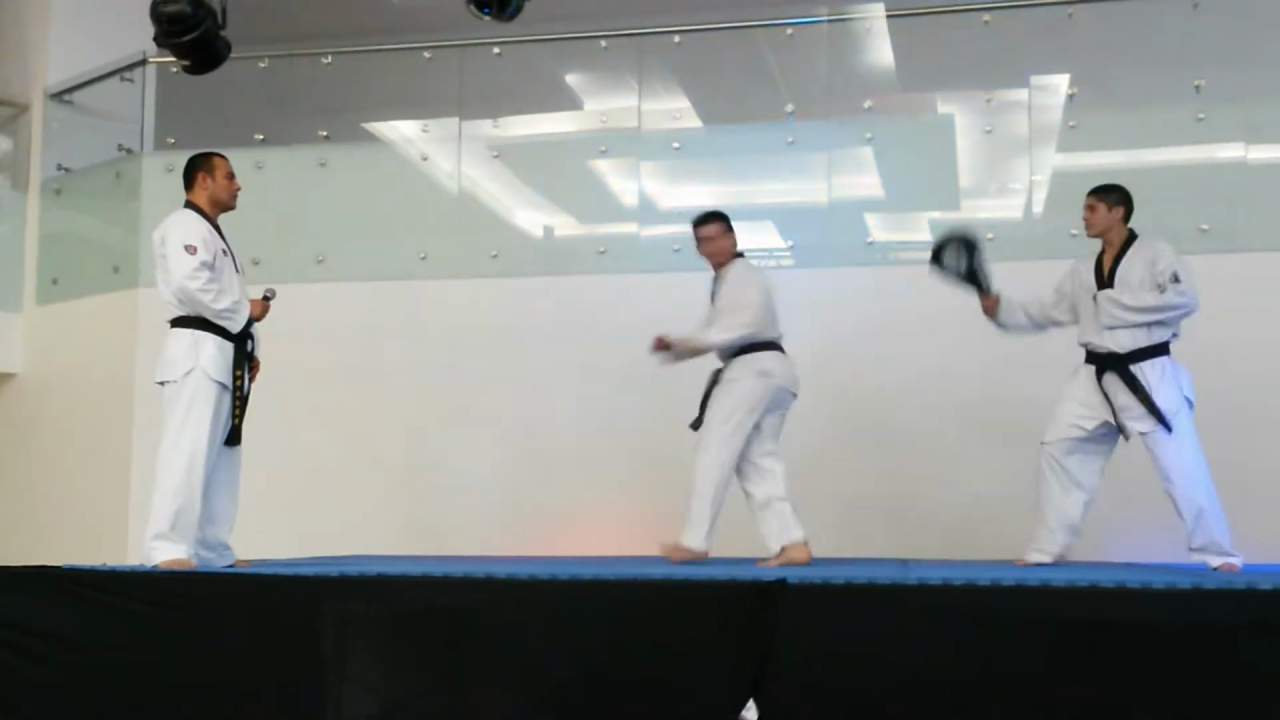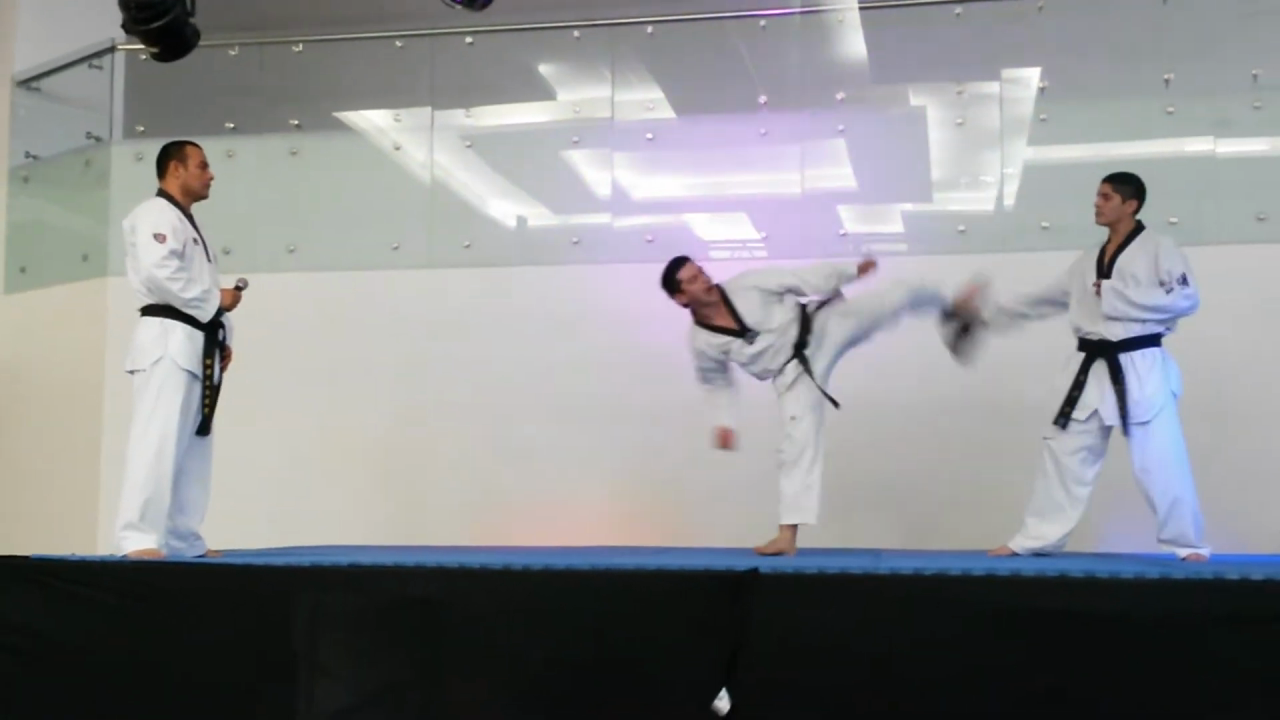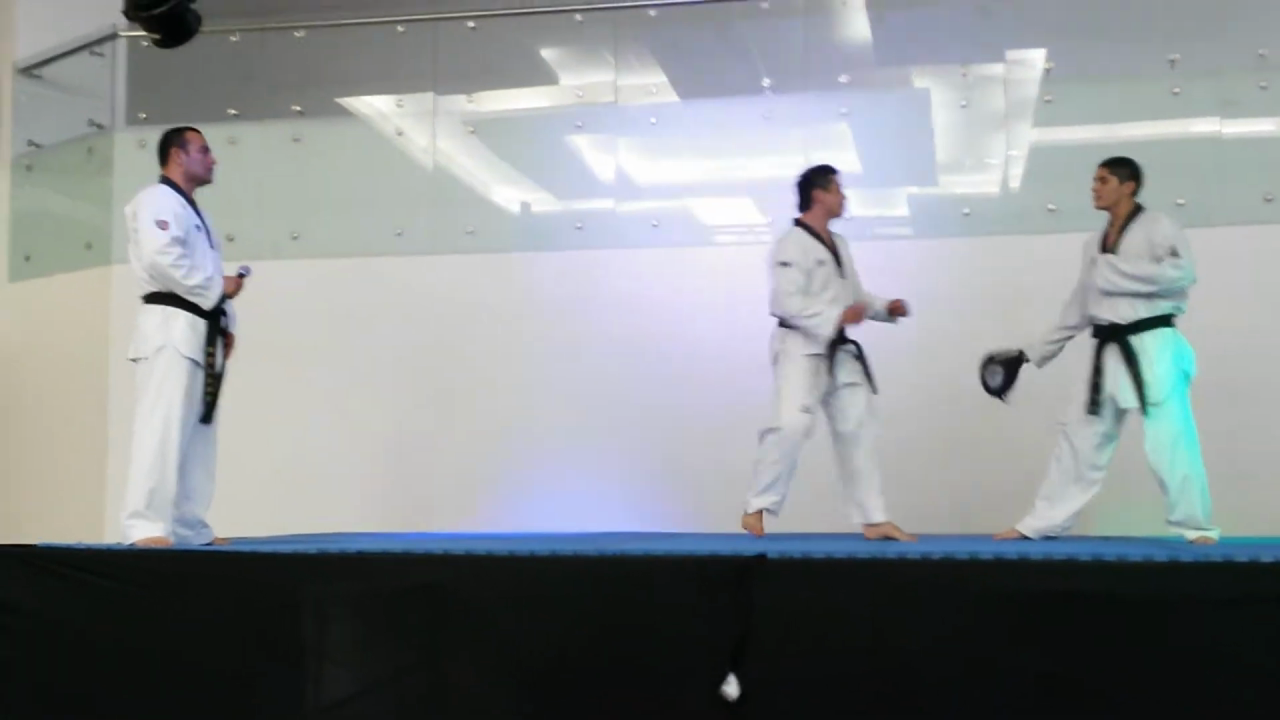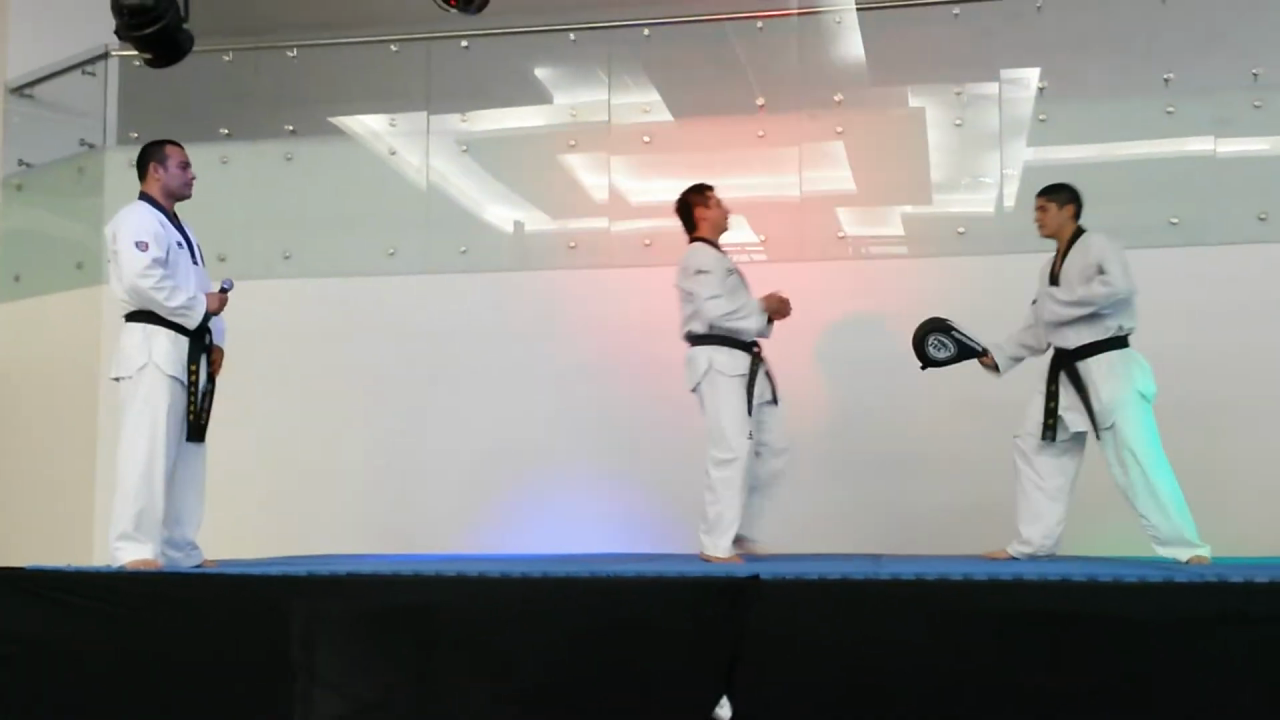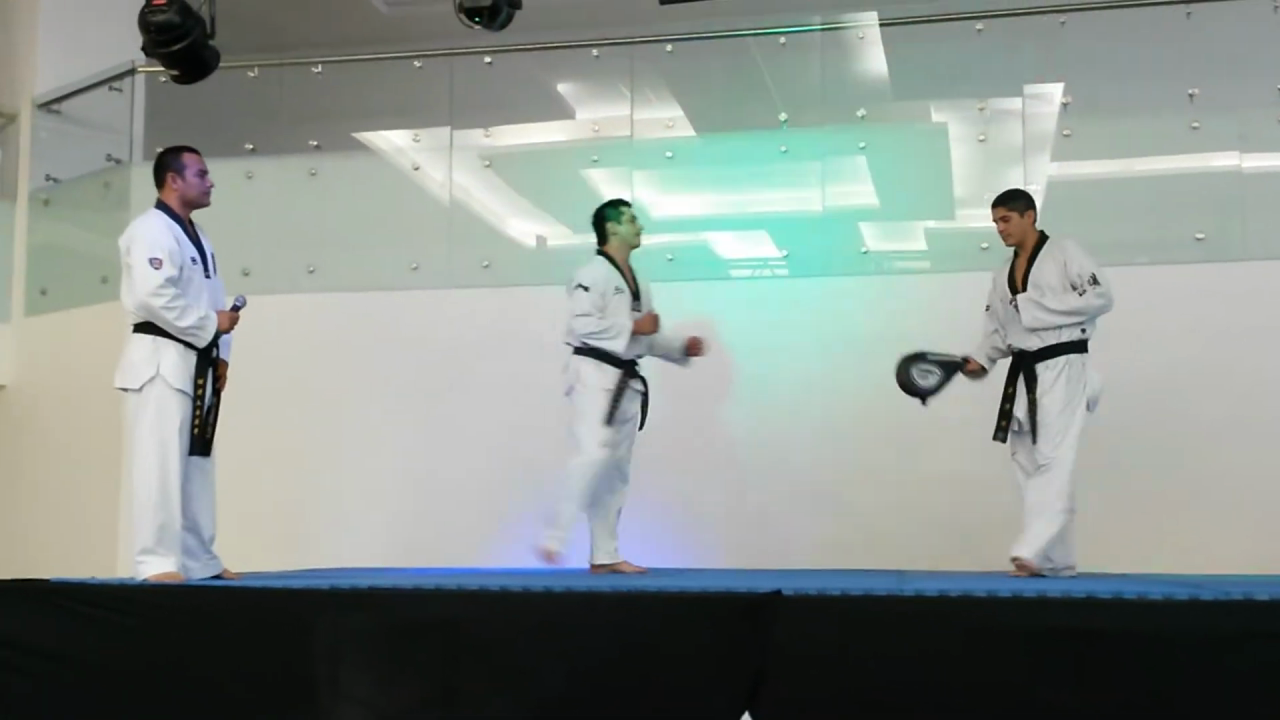
dt=0.5s
person 1, frame 1
left shoulder: (214, 235)
right shoulder: (184, 226)
right elbow: (189, 284)
left wrist: (246, 348)
right wrist: (245, 311)
left hip: (223, 355)
right hip: (198, 351)
left knee: (221, 454)
right knee: (188, 449)
left ankle: (211, 549)
right ankle: (167, 548)
person 1, frame 2
left shoulder: (188, 225)
right shoulder: (155, 215)
right elbow: (159, 273)
left wrist: (221, 338)
right wrist: (215, 300)
left hip: (195, 344)
right hip: (168, 341)
left knee: (192, 445)
right knee: (157, 439)
left ankle: (182, 538)
right ankle: (137, 538)
person 1, frame 3
left shoulder: (192, 212)
right shoulder: (157, 201)
right elbow: (161, 259)
left wrist: (224, 323)
right wrist: (217, 288)
left hip: (199, 332)
right hip: (171, 328)
left knee: (197, 430)
right knee: (162, 427)
left ankle: (189, 526)
right ankle: (145, 526)
person 1, frame 4
left shoulder: (181, 231)
right shoulder: (137, 219)
left elbow: (200, 291)
right elbow: (141, 280)
left wrist: (214, 339)
right wrist: (199, 306)
left hip: (186, 351)
right hip: (153, 347)
left knee: (186, 453)
right knee: (148, 449)
left ankle: (178, 548)
right ankle: (133, 549)
person 1, frame 5
left shoulder: (197, 237)
right shoulder: (151, 231)
left elbow: (211, 300)
right elbow: (153, 297)
left wrist: (219, 353)
right wrist: (209, 326)
left hip: (194, 364)
right hip: (161, 361)
left knee: (195, 464)
right knee: (161, 463)
left ankle: (197, 558)
right ankle: (157, 561)
person 2, frame 1
left shoulder: (1156, 254)
right shoulder: (1083, 270)
left elbow: (1185, 299)
right elbow: (1048, 311)
left wrist: (1113, 305)
right wrist: (1001, 309)
left hip: (1149, 374)
right hip: (1097, 377)
left knee: (1182, 465)
right knee: (1060, 450)
left ankle: (1217, 552)
right ankle: (1047, 547)
person 2, frame 2
left shoulder: (1159, 249)
right shoulder: (1090, 257)
left elbow: (1185, 300)
right elbow: (1048, 299)
left wrist: (1117, 296)
right wrist: (989, 311)
left hip: (1141, 367)
right hip: (1093, 368)
left knee: (1160, 459)
right knee: (1065, 450)
left ankle: (1187, 543)
right ankle: (1035, 538)
person 2, frame 3
left shoulder: (1158, 226)
right shoulder: (1095, 244)
left elbow: (1180, 274)
right elbow: (1078, 308)
left wrist: (1114, 271)
right wrist: (1037, 352)
left hip: (1153, 347)
right hip: (1106, 351)
left knee: (1170, 442)
right knee: (1079, 436)
left ankle: (1196, 526)
right ankle: (1043, 523)
person 2, frame 4
left shoulder: (1096, 247)
right shoulder: (1053, 262)
left elbow: (1116, 290)
right elbow: (1038, 327)
left wrist: (1054, 301)
right wrist: (1000, 355)
left hip: (1107, 366)
right hip: (1067, 373)
left knee: (1139, 460)
right knee: (1036, 451)
left ankle: (1187, 546)
right ankle: (1033, 542)
person 2, frame 5
left shoulder: (1065, 252)
right shoulder: (1002, 273)
left elbow: (1100, 298)
right elbow: (997, 330)
left wrist: (1038, 307)
right wrist: (981, 359)
left hip: (1061, 369)
right hip: (1024, 374)
left knee: (1052, 461)
right knee: (1030, 465)
left ankle: (1035, 551)
right ankle: (1053, 561)
person 3, frame 1
left shoulder: (737, 277)
right shoulder: (731, 280)
left elbow: (742, 325)
right elbow: (723, 329)
left wrist: (684, 345)
right wrist: (675, 344)
left hip: (754, 370)
right hip: (773, 373)
left knee: (715, 455)
right knee: (759, 465)
left ankle: (695, 542)
right ankle: (792, 545)
person 3, frame 2
left shoulder: (745, 285)
right shoulder: (702, 341)
left elbow: (805, 277)
right elbow: (715, 379)
left wrist: (852, 270)
right wrist: (722, 422)
left hip: (819, 331)
right hip: (794, 371)
left knee: (899, 297)
right knee: (799, 443)
left ankle: (948, 308)
right ankle: (787, 534)
person 3, frame 3
left shoulder: (837, 244)
right shoulder: (791, 245)
left elbow: (855, 296)
right elbow: (788, 302)
left wrist: (885, 309)
right wrist: (837, 319)
left hip: (840, 351)
right hip: (800, 349)
left knee: (858, 431)
right knee: (791, 426)
left ankle: (874, 520)
right ankle: (757, 506)
person 3, frame 4
left shoulder: (715, 259)
right shoulder: (701, 257)
right elbow: (717, 311)
left wrist: (767, 313)
right wrist: (764, 307)
left hip: (738, 364)
right hip: (718, 363)
left knee: (772, 448)
right knee: (731, 453)
left ankle: (737, 530)
right ankle: (717, 546)
person 3, frame 5
left shoulder: (634, 280)
right shoulder: (593, 274)
left elbow: (645, 335)
right elbow: (579, 327)
left wrist: (681, 347)
right wrist: (632, 326)
left hip: (624, 381)
right hip: (595, 375)
left knee: (616, 468)
right knee: (590, 457)
left ankle: (606, 555)
right ankle: (553, 541)
